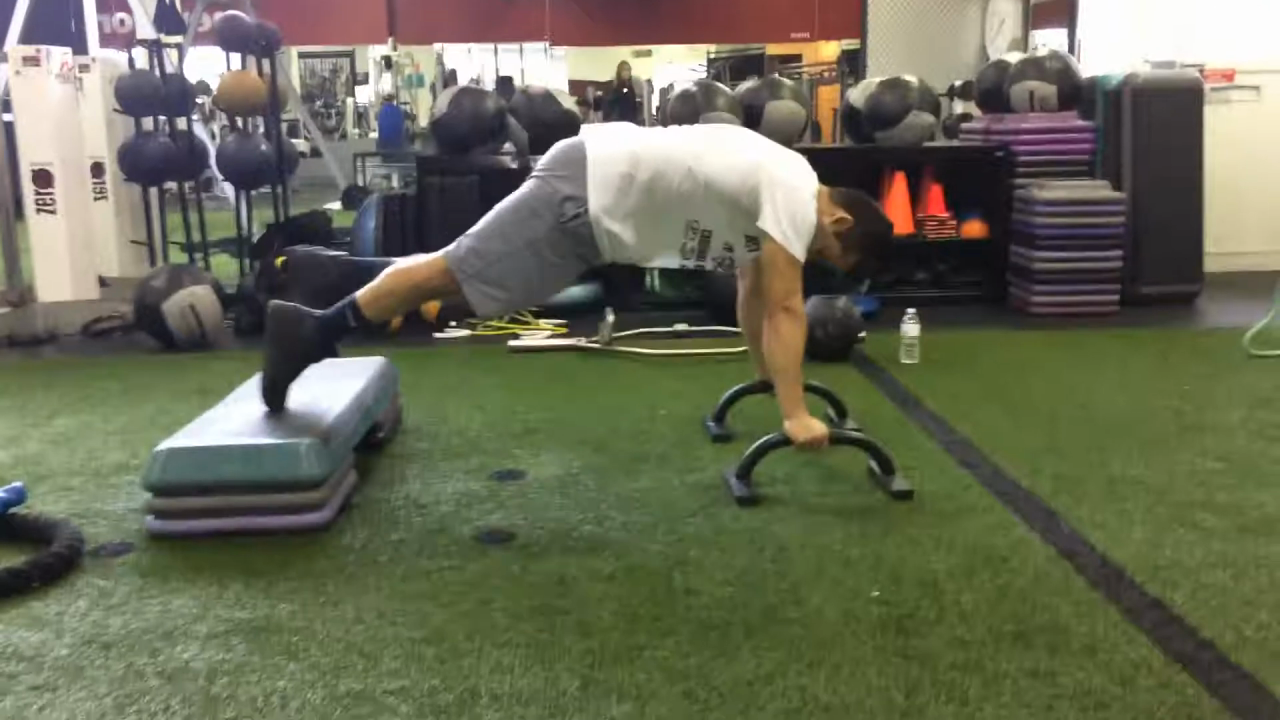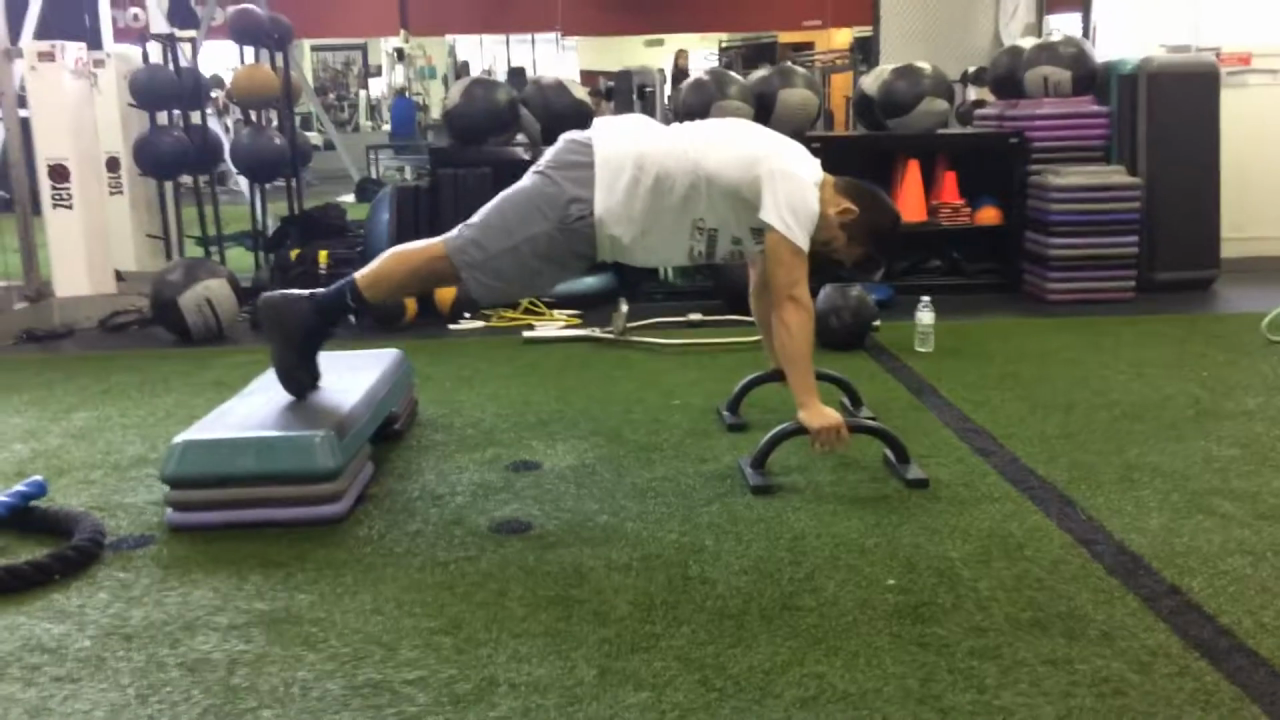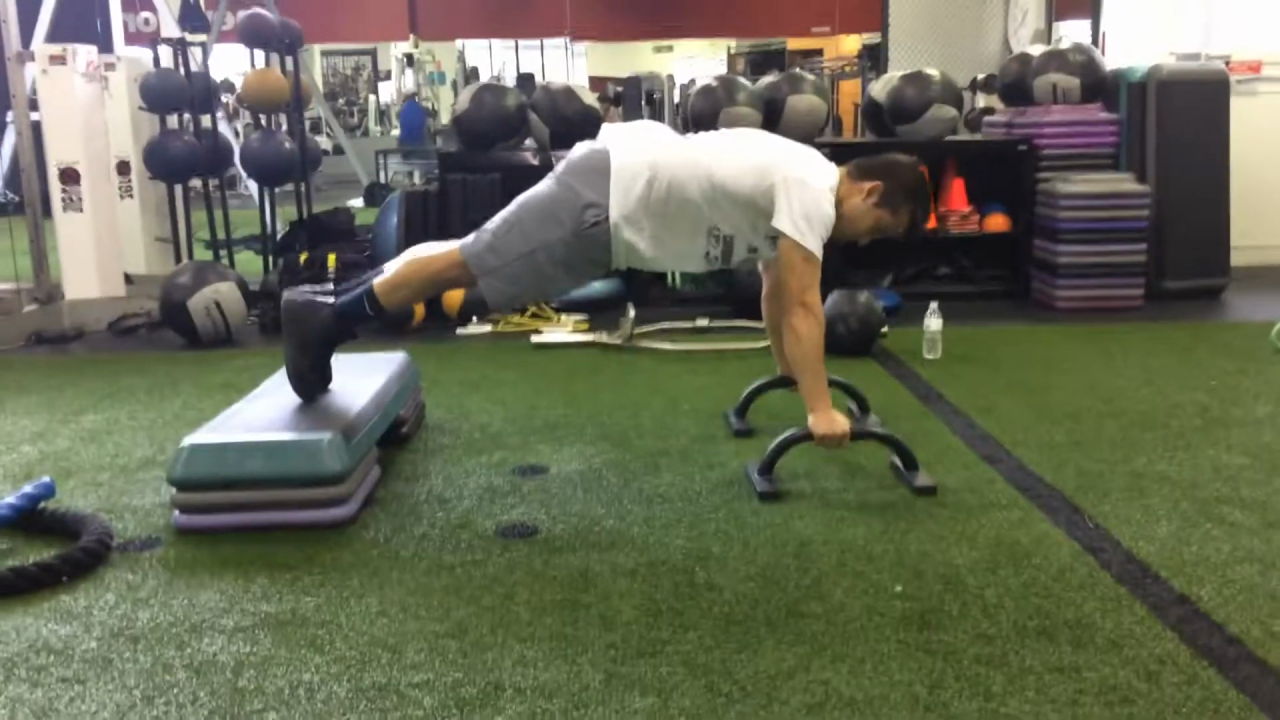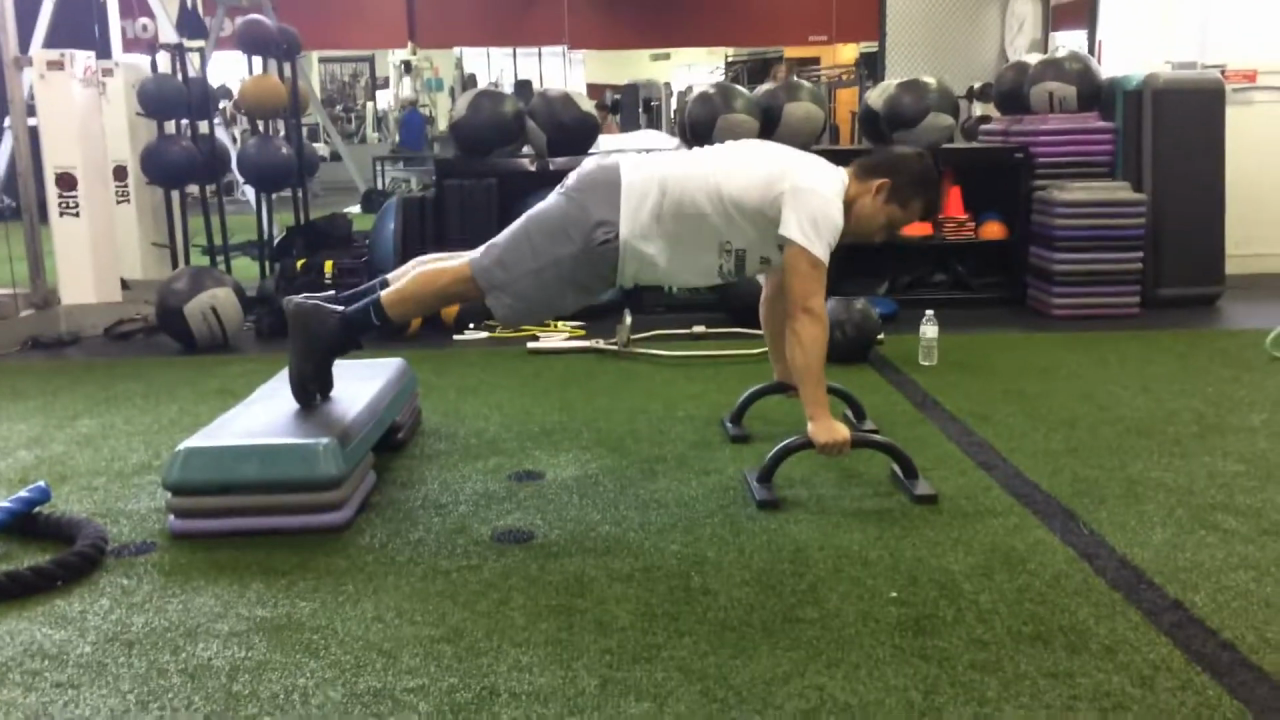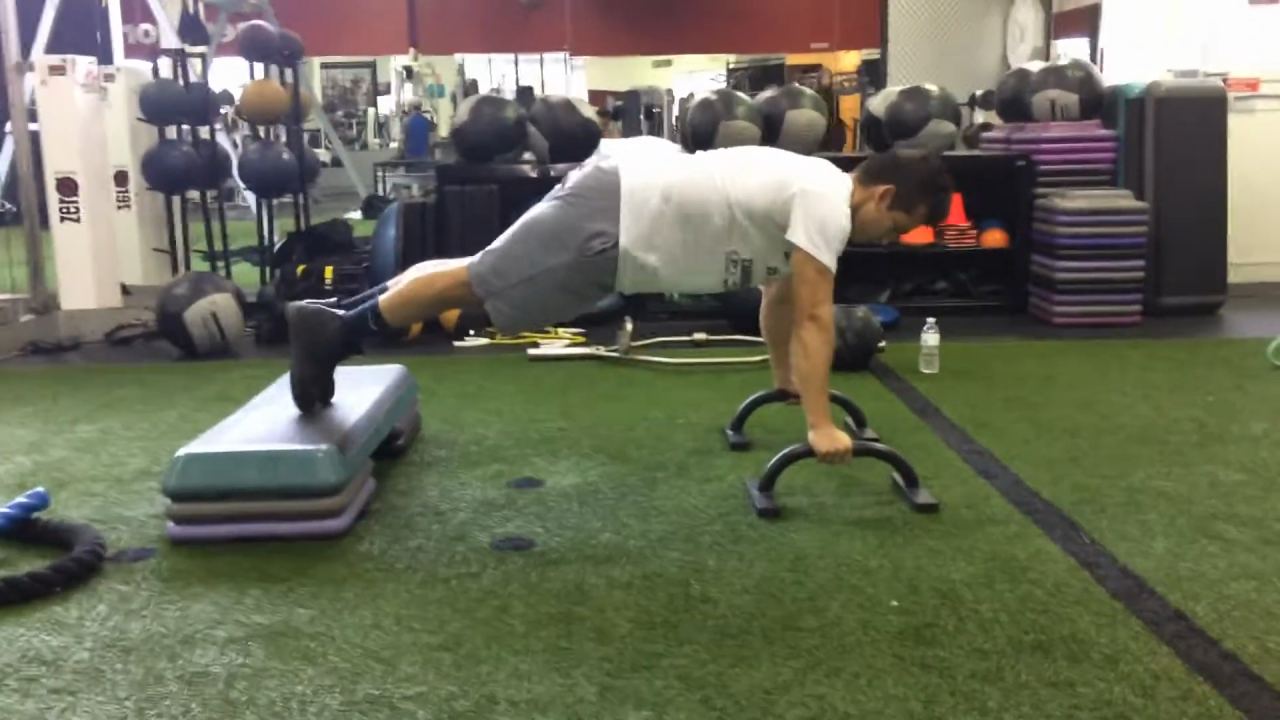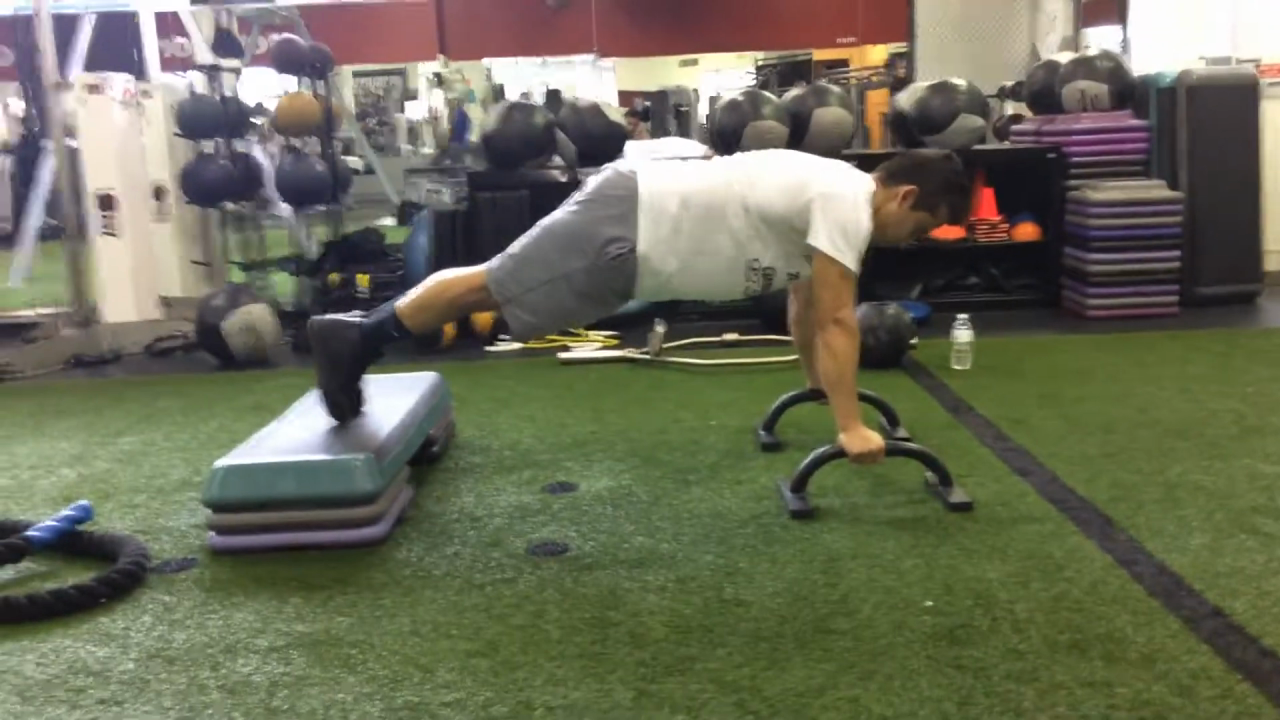
dt=0.5s
person 1, frame 1
left shoulder: (773, 191)
right shoulder: (796, 199)
left elbow: (754, 291)
right elbow: (785, 309)
left wrist: (767, 374)
right wrist: (795, 414)
left hip: (600, 185)
right hip: (587, 193)
left knee: (464, 265)
right knee: (456, 270)
right ankle: (311, 331)
person 1, frame 2
left shoulder: (780, 181)
right shoulder: (797, 190)
left elbow: (764, 282)
right elbow: (791, 300)
left wrist: (782, 366)
right wrist: (808, 402)
left hip: (603, 177)
right hip: (591, 188)
left knee: (457, 255)
right knee: (451, 256)
left ankle: (315, 307)
right ankle: (307, 312)
person 1, frame 3
left shoulder: (799, 184)
right shoulder: (813, 193)
left elbow: (777, 290)
right elbow: (802, 305)
left wrist: (790, 372)
right wrist: (820, 409)
left hip: (614, 189)
right hip: (604, 200)
left knee: (471, 258)
right knee: (468, 266)
left ankle: (333, 304)
right ankle: (329, 319)
person 1, frame 4
left shoulder: (806, 187)
right shoulder: (821, 200)
left elbow: (778, 292)
right elbow: (807, 311)
left wrist: (785, 373)
right wrist: (819, 415)
left hip: (618, 206)
right hip: (611, 217)
left knee: (476, 269)
right knee: (475, 278)
left ankle: (340, 306)
right ankle: (332, 325)
person 1, frame 5
left shoulder: (811, 193)
right shoulder: (828, 204)
left elbow: (781, 299)
right elbow: (813, 317)
left wrist: (785, 378)
right wrist: (820, 424)
left hip: (618, 201)
right hip: (608, 223)
left knee: (475, 276)
right knee: (473, 284)
left ankle: (340, 315)
right ankle: (335, 329)
person 1, frame 6
left shoulder: (832, 195)
right shoulder: (850, 206)
left elbow: (806, 304)
right elbow: (837, 320)
left wrist: (815, 383)
right wrist: (850, 425)
left hip: (636, 212)
right hip: (628, 226)
left knee: (495, 282)
right knee: (491, 287)
left ankle: (363, 331)
right ankle: (354, 340)
